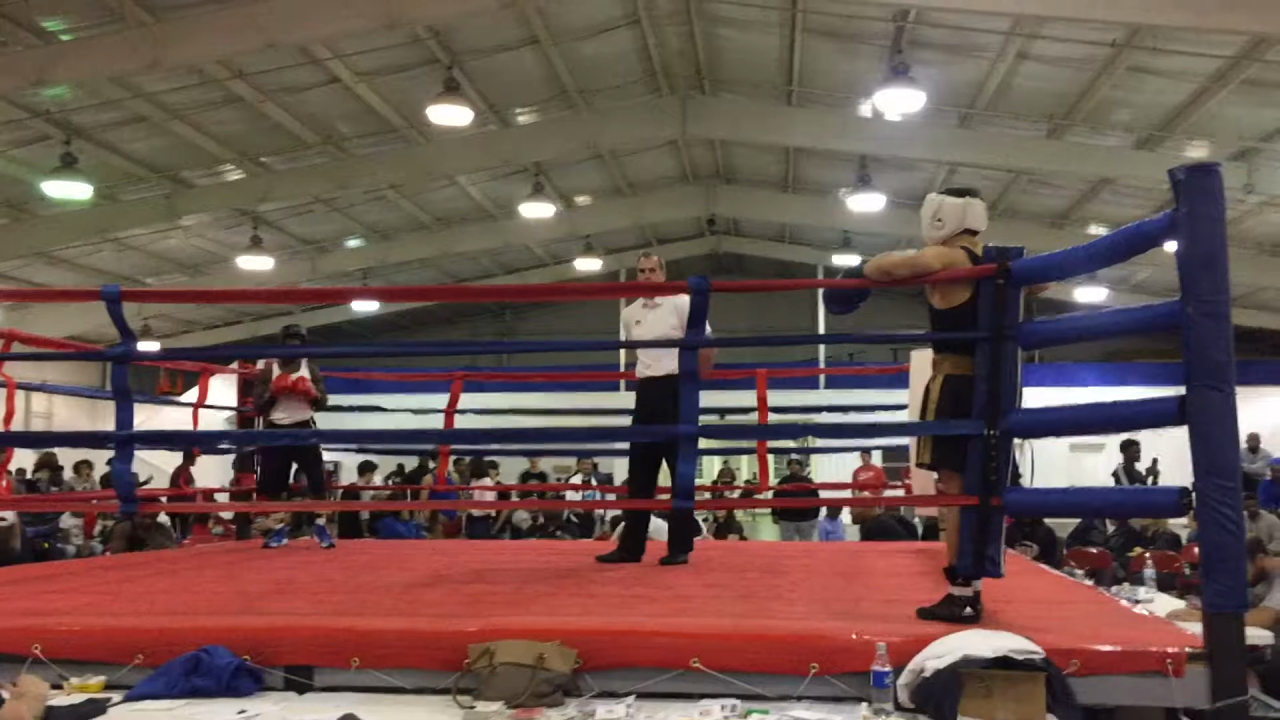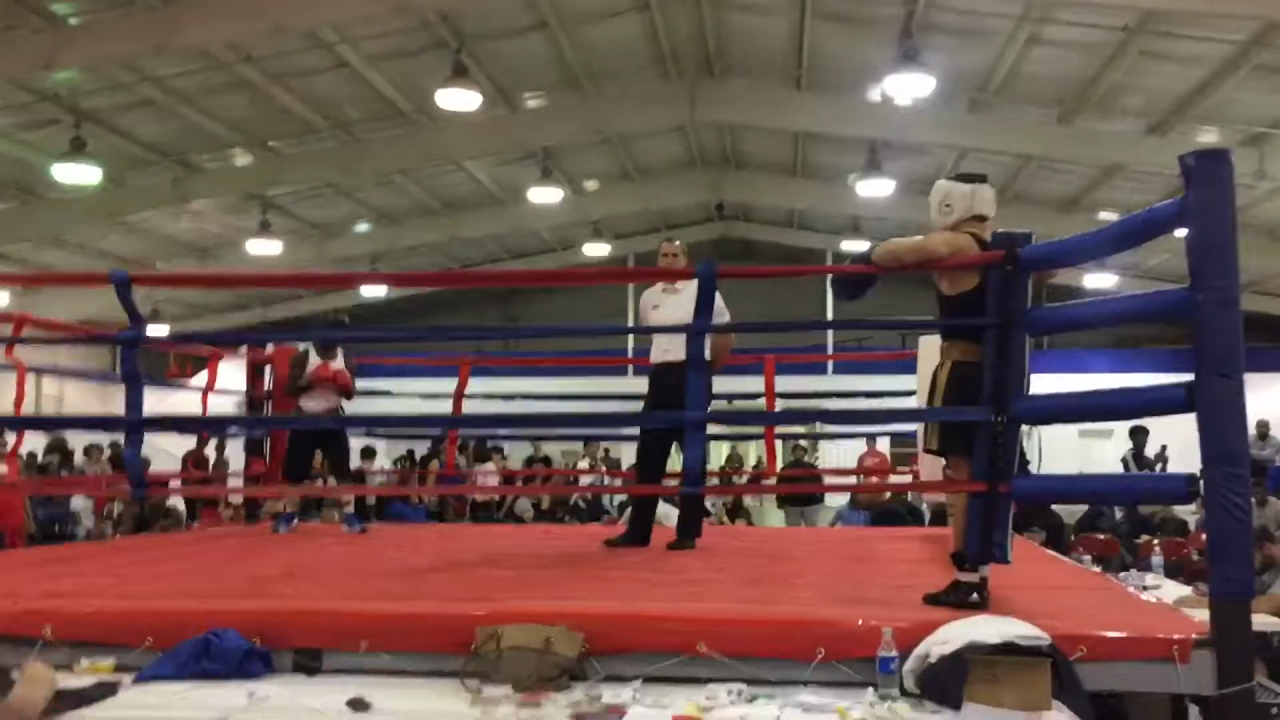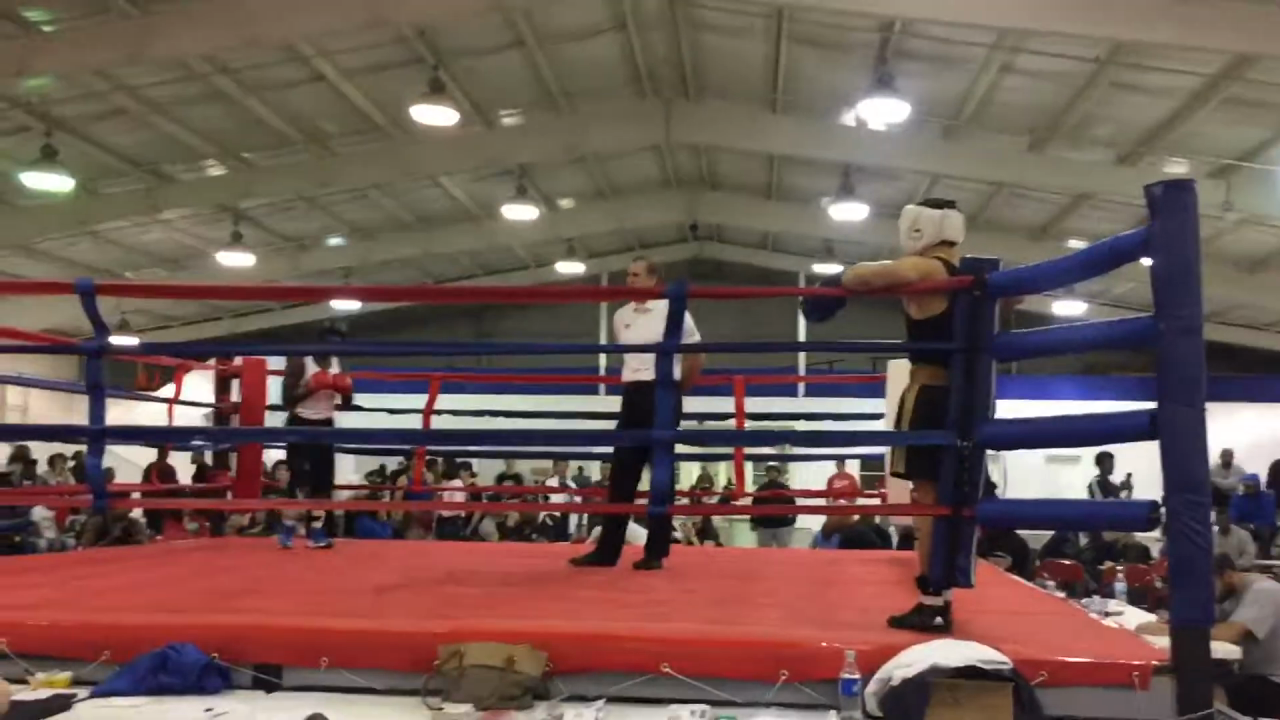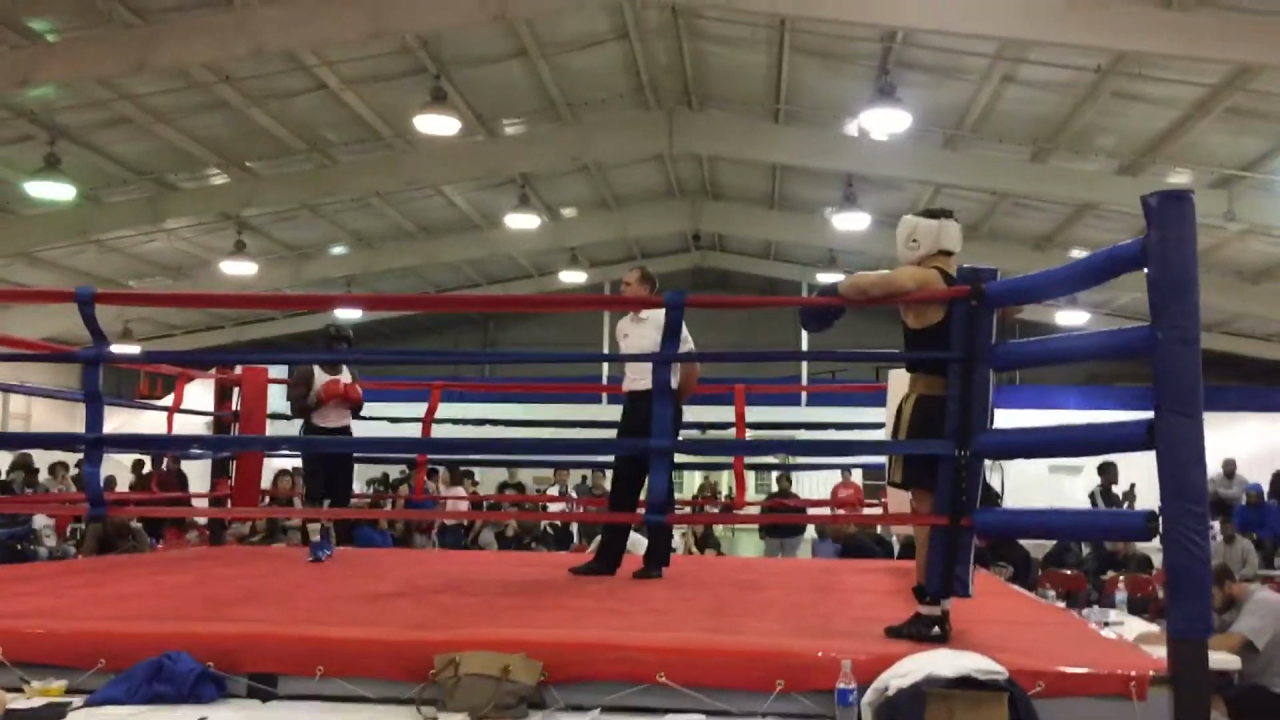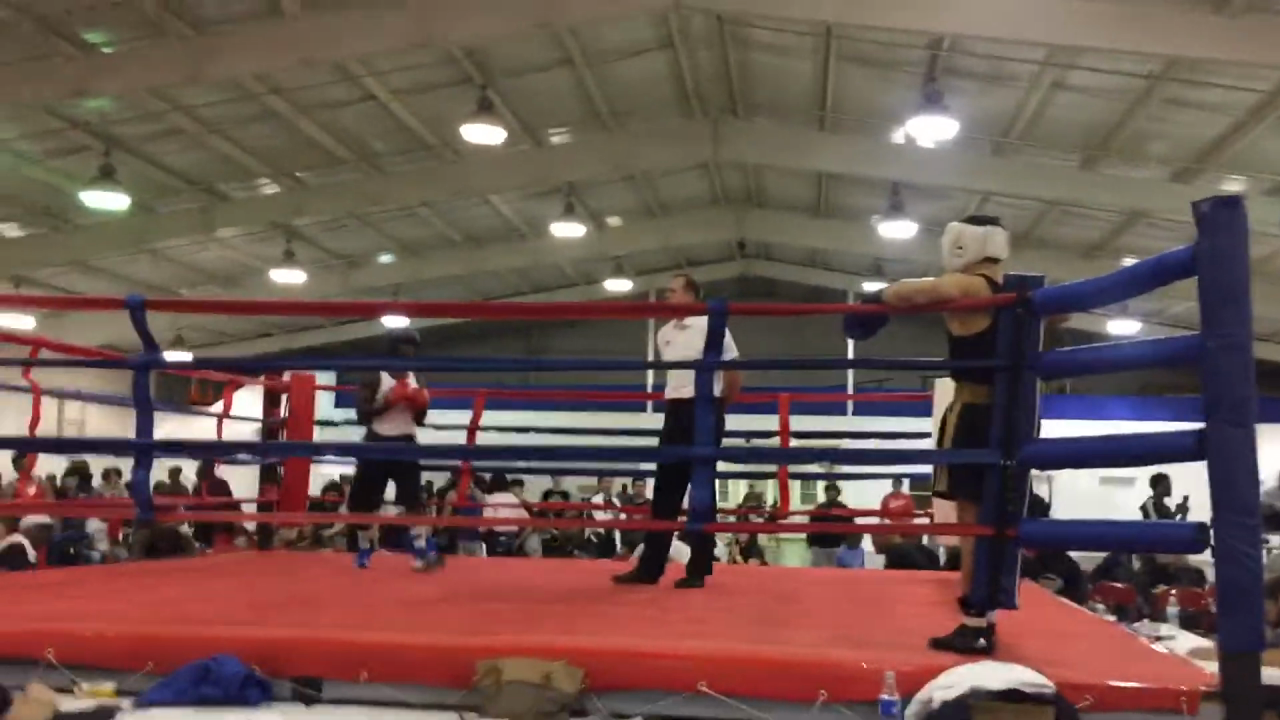
dt=0.4s
person 1, frame 1
left shoulder: (944, 260)
left elbow: (877, 268)
right elbow: (1038, 279)
left wrist: (854, 277)
left hip: (954, 384)
left knee: (953, 484)
left ankle: (961, 595)
right ankle: (970, 588)
person 1, frame 2
left shoulder: (952, 245)
left elbow: (886, 253)
left wrist: (864, 264)
left hip: (961, 370)
left knee: (960, 471)
right knee: (980, 471)
left ankle: (967, 580)
right ankle: (976, 575)
person 1, frame 3
left shoulder: (921, 270)
left elbow: (858, 277)
left wrist: (833, 286)
left hip: (929, 395)
left knee: (927, 495)
right knee: (945, 495)
left ankle: (931, 603)
right ankle: (940, 598)
person 1, frame 4
left shoulder: (920, 280)
left elbow: (860, 285)
left wrist: (830, 294)
left hip: (927, 404)
left knee: (926, 504)
right knee: (944, 506)
left ankle: (929, 613)
right ankle: (938, 607)
person 1, frame 5
left shoulder: (964, 288)
left elbow: (902, 294)
left wrist: (875, 304)
left hip: (971, 413)
left knee: (970, 515)
left ankle: (974, 626)
right ankle: (981, 619)
person 2, frame 1
left shoulder: (682, 304)
right shoulder: (630, 313)
left elbow: (706, 349)
left hip: (675, 391)
right hip: (646, 392)
left knee: (680, 468)
right knee: (640, 469)
left ankle: (680, 547)
right ankle: (631, 546)
person 2, frame 2
left shoulder: (702, 292)
right shoulder: (648, 297)
left elbow: (724, 336)
left wrist: (705, 369)
right wrist: (661, 362)
left hip: (690, 377)
right hip: (659, 377)
right knee: (649, 452)
left ankle: (688, 531)
right ankle: (638, 530)
person 2, frame 3
left shoulder: (672, 311)
right shoulder: (621, 316)
left elbow: (695, 357)
left wrist: (674, 389)
right wrist: (632, 383)
left hip: (661, 396)
right hip: (632, 396)
right knee: (622, 472)
left ankle: (656, 552)
right ankle: (607, 549)
person 2, frame 4
left shoulder: (666, 319)
right shoulder: (622, 326)
left elbow: (691, 366)
left wrist: (674, 400)
right wrist: (632, 393)
right hip: (633, 405)
right knee: (623, 481)
left ankle: (655, 561)
right ankle: (607, 558)
person 2, frame 5
left shoulder: (711, 327)
right shoulder: (664, 333)
left elbow: (734, 374)
left wrist: (716, 408)
right wrist: (673, 402)
right hip: (675, 413)
right knee: (665, 488)
left ankle: (698, 569)
right ankle: (650, 566)
person 3, frame 1
left shoulder: (311, 370)
right shoulder: (268, 371)
left elbow: (323, 403)
right elbow: (258, 408)
left wrist: (312, 393)
right wrist: (272, 392)
left hip: (303, 428)
right hip: (276, 430)
left knee: (317, 481)
right knee: (273, 485)
left ankle: (321, 530)
right ankle: (279, 531)
person 3, frame 2
left shoulder: (345, 358)
right shoulder: (303, 356)
left elbow: (350, 393)
right elbow: (290, 390)
left wrist: (345, 383)
right wrist: (310, 381)
left hip: (331, 417)
right hip: (306, 417)
left knee: (342, 470)
right knee: (295, 472)
left ankle: (350, 518)
right ankle: (288, 515)
person 3, frame 3
left shoulder: (339, 366)
right shoulder: (299, 363)
left elbow: (346, 402)
right elbow: (286, 399)
left wrist: (346, 391)
right wrist: (308, 388)
left hip: (325, 426)
right hip: (300, 424)
left knee: (322, 483)
right knee: (298, 480)
left ankle: (316, 531)
right ankle: (288, 528)
person 3, frame 4
left shoulder: (350, 373)
right shoulder: (306, 373)
left elbow: (356, 408)
right elbow: (297, 409)
left wrist: (356, 399)
right wrist: (320, 398)
left hip: (342, 435)
right hip: (317, 435)
left knee: (341, 494)
right knee: (314, 493)
left ankle: (325, 536)
right ankle: (315, 545)
person 3, frame 5
left shoulder: (415, 380)
right shoulder: (375, 379)
left elbow: (419, 419)
right elbow: (362, 415)
left wrist: (421, 406)
right wrist: (388, 402)
left hip: (405, 443)
right hip: (378, 443)
left knee: (414, 497)
right knee: (364, 502)
left ankle: (423, 552)
right ankle: (364, 551)
